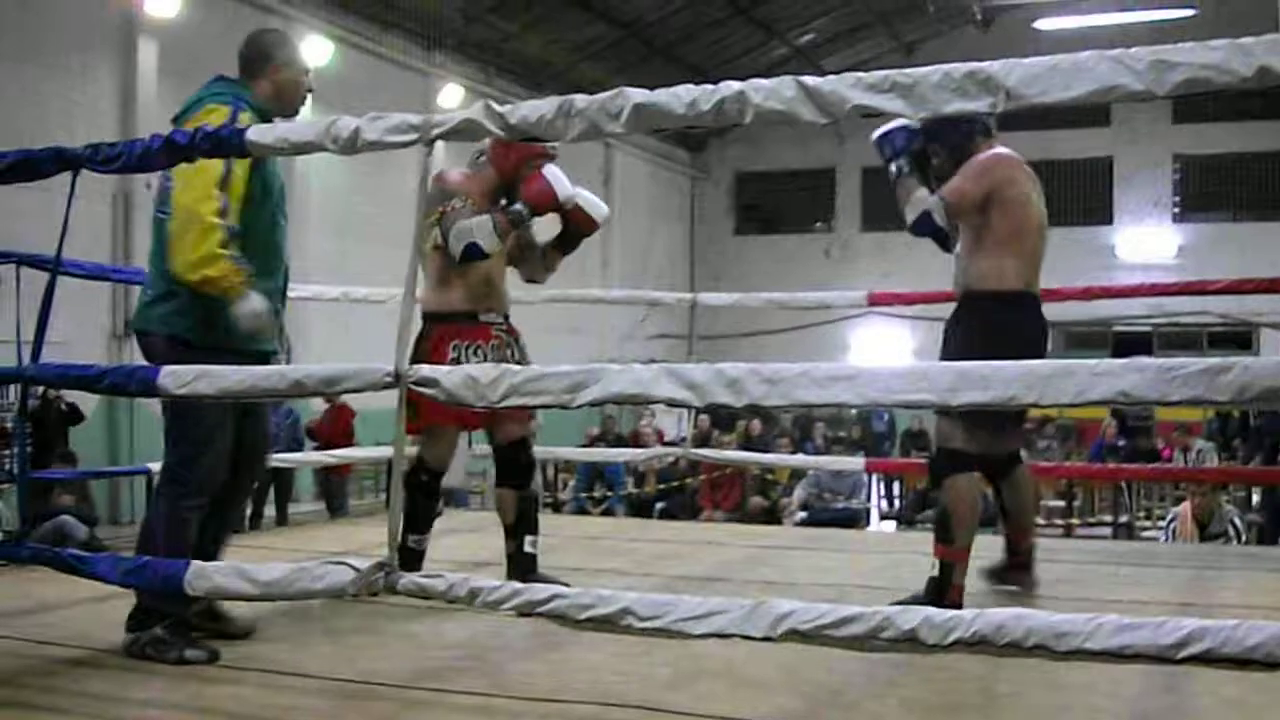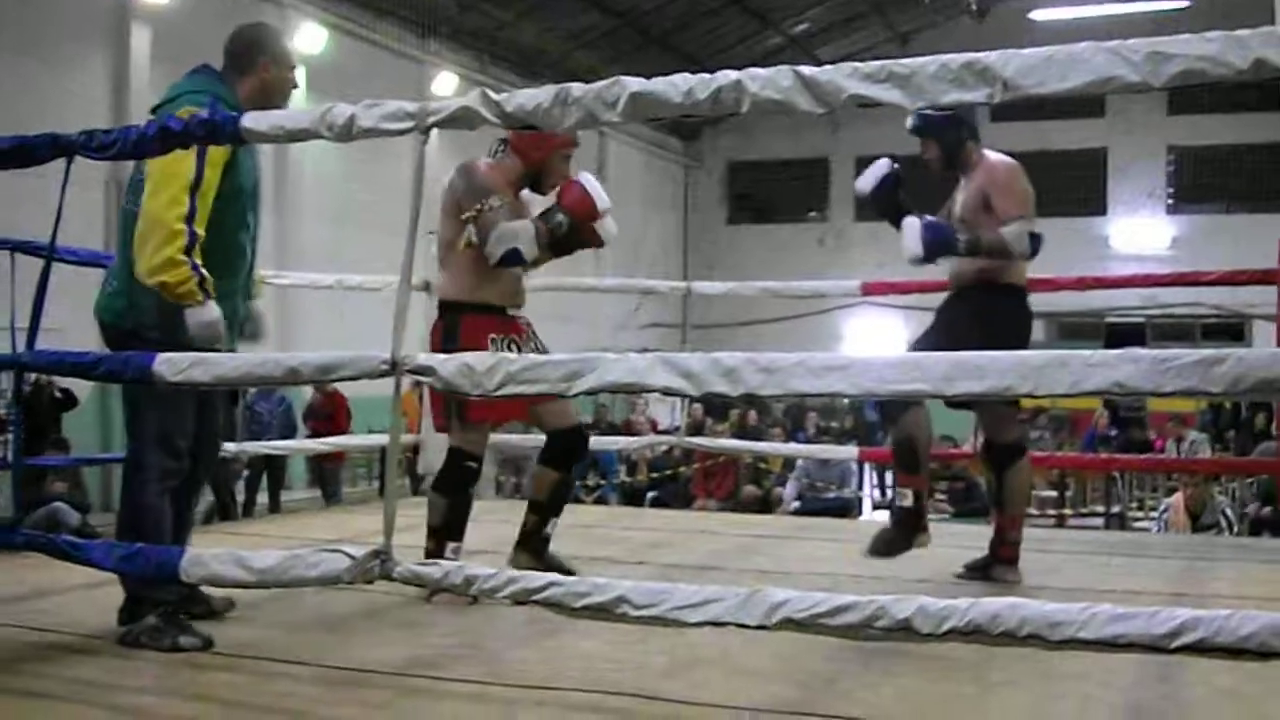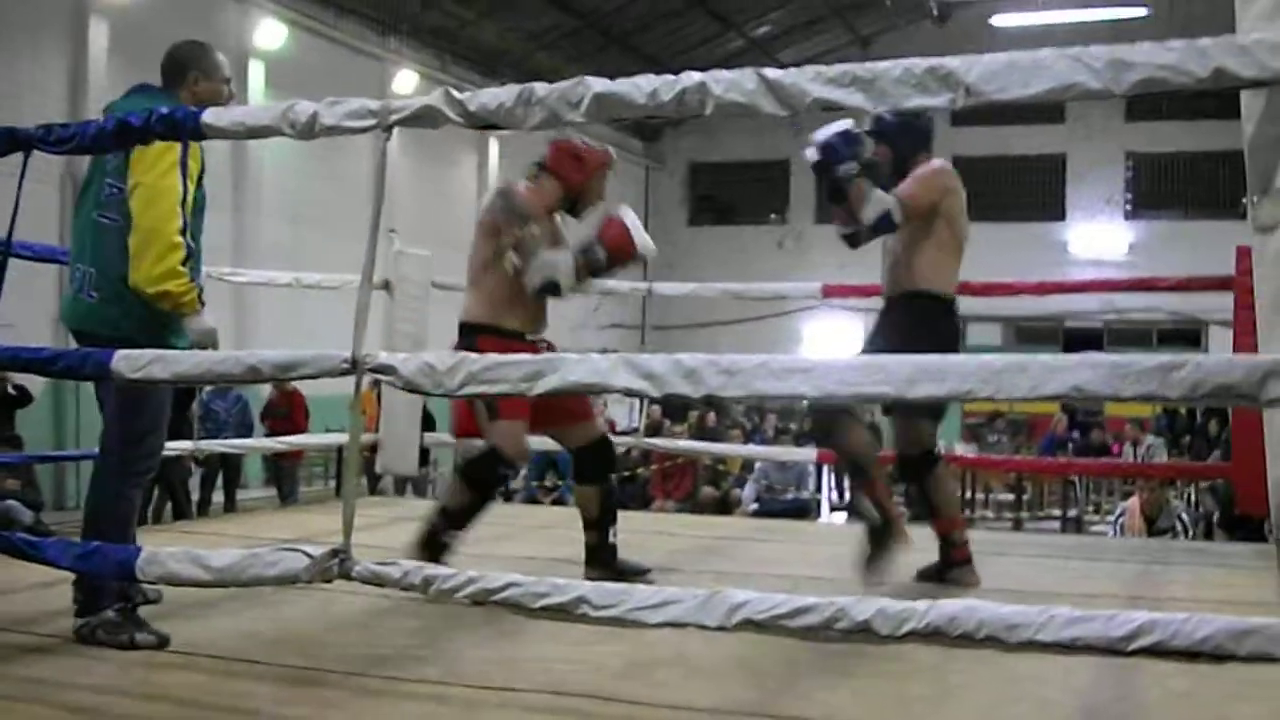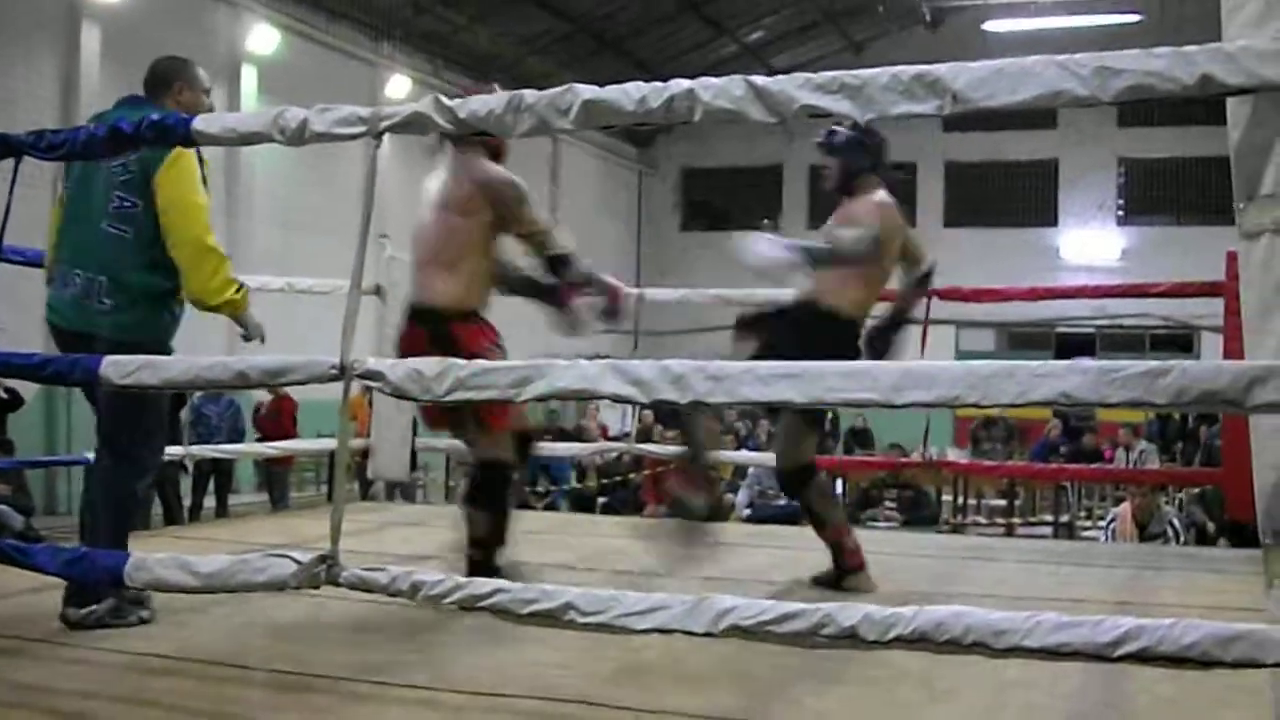
dt=0.4s
person 1, frame 1
left shoulder: (250, 132)
right shoulder: (224, 116)
right elbow: (197, 214)
left wrist: (263, 301)
right wrist: (236, 290)
left hip: (228, 338)
right hip: (198, 331)
left knee: (239, 466)
right knee: (193, 474)
left ankle: (187, 602)
right ankle: (151, 620)
person 1, frame 2
right shoulder: (200, 116)
right elbow: (167, 216)
left wrist: (240, 299)
right wrist: (193, 296)
left hip: (187, 322)
right hip: (157, 322)
left knee: (198, 453)
right knee: (158, 461)
left ankle: (170, 584)
right ankle: (145, 610)
person 1, frame 3
left shoulder: (128, 124)
right shoulder: (168, 131)
right elbow: (157, 231)
right wrist: (189, 306)
left hip: (100, 311)
right hip: (133, 320)
left knee: (124, 449)
right knee: (130, 457)
left ankle: (104, 581)
right ankle: (101, 603)
person 1, frame 4
right shoulder: (170, 147)
left elbow: (60, 227)
right elbow: (194, 243)
left wrist: (65, 288)
right wrist: (237, 307)
left hip: (74, 315)
right hip: (129, 323)
left knee: (117, 448)
right knee: (131, 458)
left ankle: (98, 575)
right ankle: (92, 596)
person 2, frame 1
left shoulder: (990, 165)
right shoulder: (1009, 172)
left elbow: (925, 221)
right elbow: (945, 231)
left wrist: (902, 166)
right wrist: (922, 175)
left hip: (990, 321)
right hip: (1020, 323)
left knee: (954, 454)
right knee: (998, 450)
left ankle: (948, 590)
right ankle: (1020, 561)
person 2, frame 2
left shoulder: (999, 171)
right shoulder: (969, 183)
left elbow: (1026, 240)
right elbow: (932, 248)
left wrist: (958, 237)
right wrist: (896, 210)
left hip: (989, 308)
right hip: (978, 309)
left knee: (901, 391)
right knee: (1005, 439)
left ankle: (911, 517)
right ankle: (1005, 557)
person 2, frame 3
left shoulder: (934, 177)
right shoulder: (912, 184)
left elbow: (879, 219)
right elbow: (856, 233)
left wrist: (846, 172)
right wrist: (839, 177)
left hip: (920, 320)
right hip: (916, 324)
left knee: (835, 411)
right knee: (917, 451)
left ankle: (882, 518)
right ankle: (955, 559)
person 2, frame 4
left shoulder: (874, 204)
right shoulder: (879, 209)
left elbow: (864, 243)
right elbow: (923, 272)
left wrist: (806, 249)
right wrist: (890, 324)
left hip: (818, 330)
right hip: (837, 340)
right knee: (796, 465)
right ankle: (850, 566)
person 3, frame 1
left shoulder: (506, 206)
right shoulder: (449, 186)
left elbow: (536, 269)
right elbow: (465, 245)
left wrist: (573, 232)
right wrist: (524, 208)
left hip: (501, 337)
right hip: (451, 338)
left knee: (517, 455)
right knee: (434, 461)
left ankle: (522, 567)
right ankle: (409, 562)
person 3, frame 2
left shoulder: (517, 198)
right shoulder: (475, 177)
right elbow: (506, 249)
left wrist: (571, 240)
right wrist: (563, 215)
left hip: (513, 330)
right hip: (470, 330)
left knee: (570, 434)
right knee: (467, 454)
left ankle: (532, 547)
right ankle: (438, 566)
person 3, frame 3
left shoulder: (548, 224)
right shoulder: (514, 200)
left elbow: (552, 280)
right elbow: (541, 278)
left wrist: (607, 252)
right wrist: (603, 249)
left hip: (530, 350)
right hip: (487, 349)
left knee: (594, 448)
right knee: (504, 454)
left ankle: (602, 558)
right ankle: (431, 553)
person 3, frame 4
left shoulder: (444, 180)
right shoulder: (487, 179)
right elbow: (550, 248)
left wrist: (554, 291)
right wrist: (586, 283)
left hip: (433, 329)
right hip: (449, 333)
left knee: (516, 435)
right knee: (497, 458)
right ankle: (481, 578)
